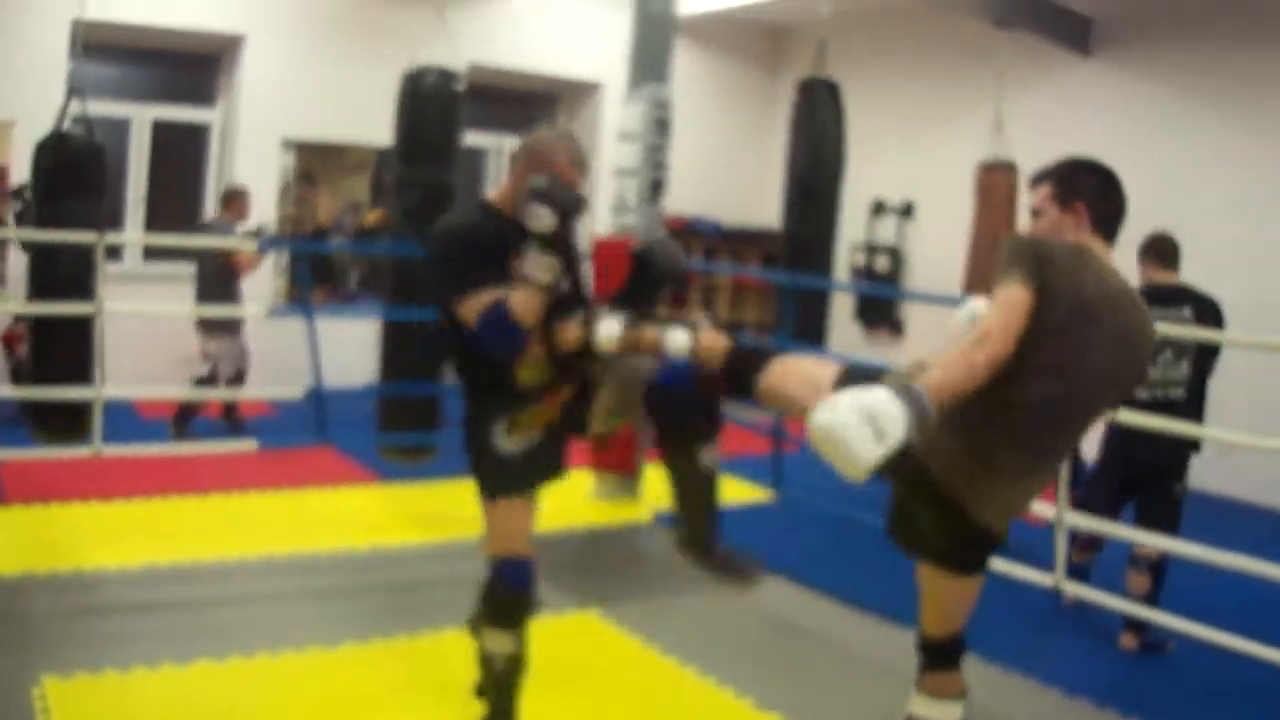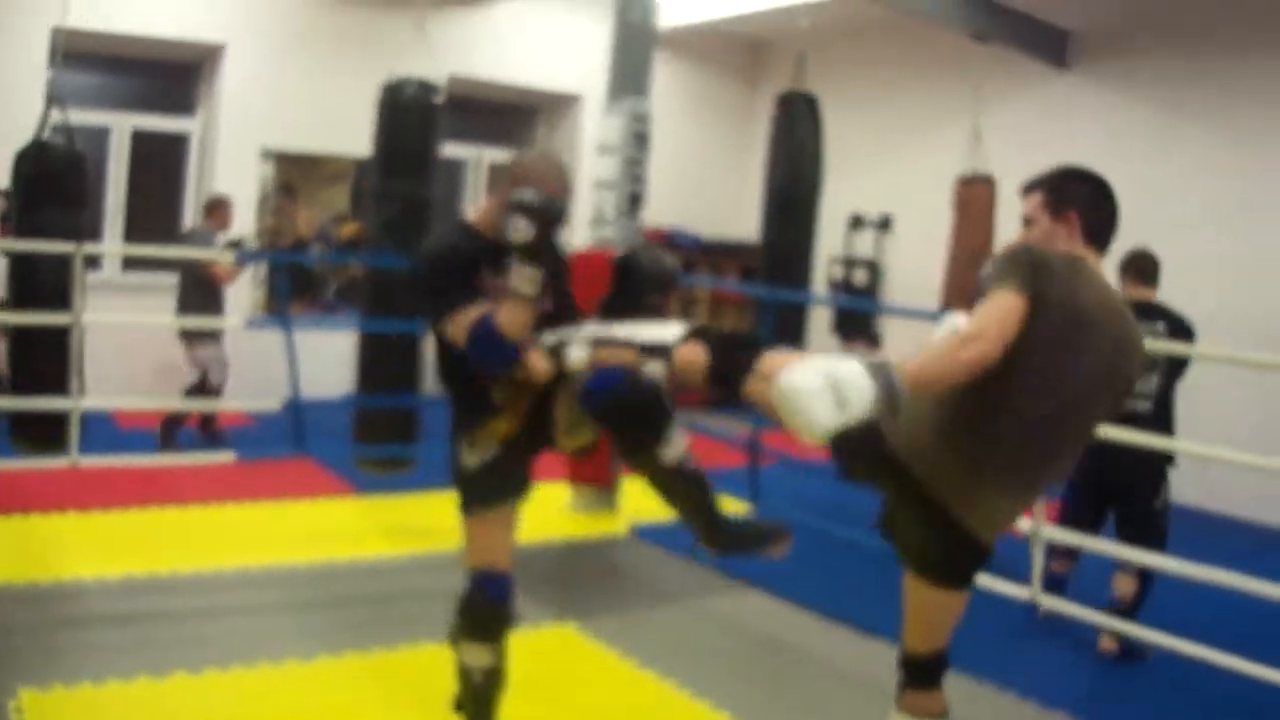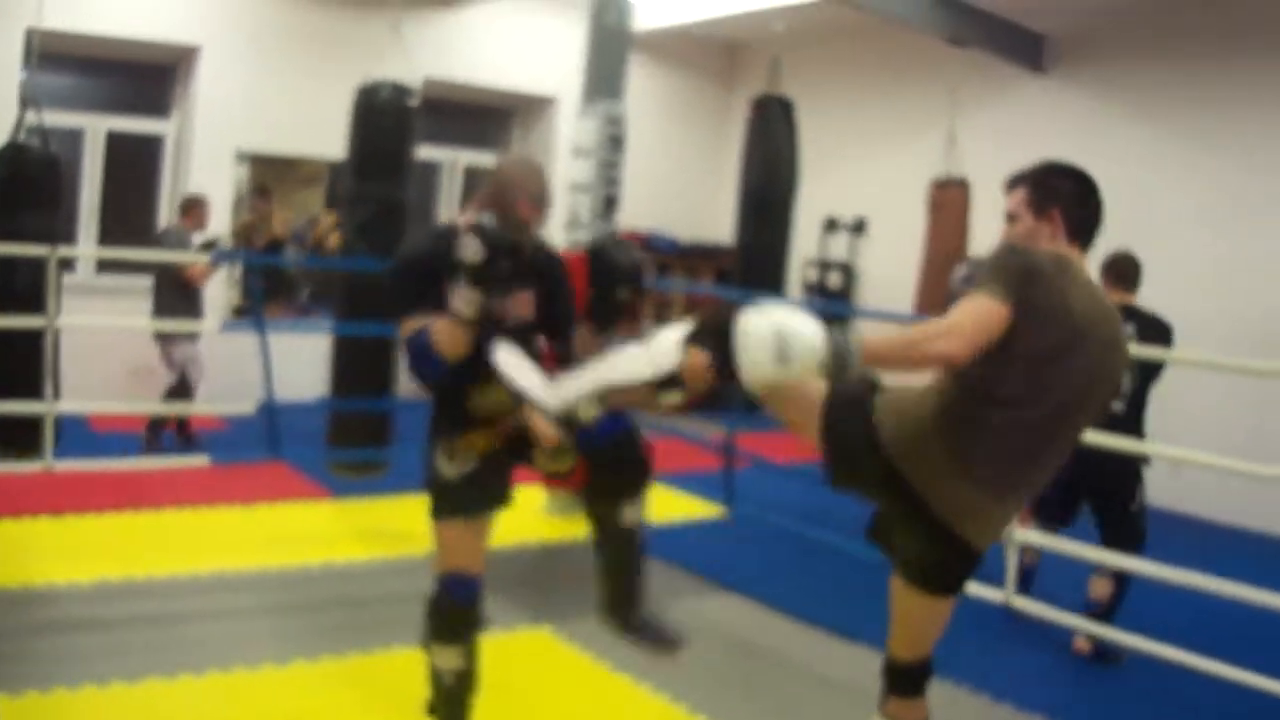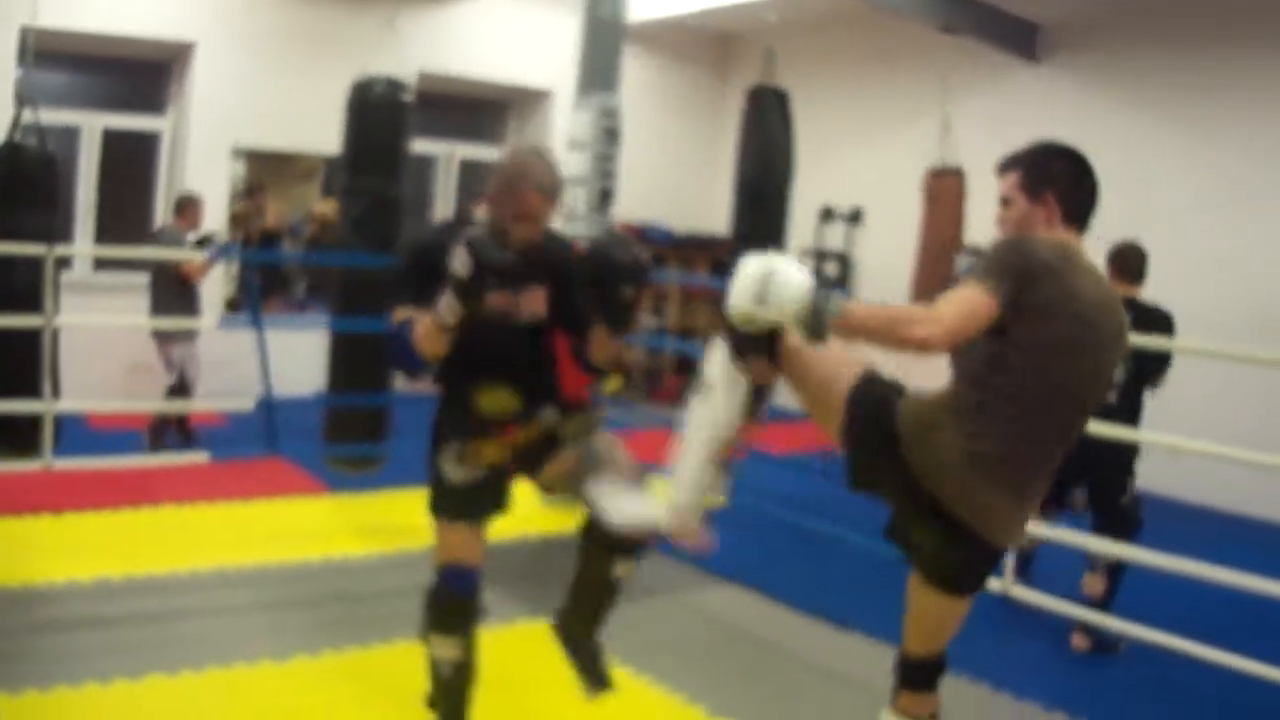
dt=0.1s
person 1, frame 1
left shoulder: (1038, 254)
right shoulder: (1137, 333)
left elbow: (993, 341)
left wrist: (914, 400)
left hip: (927, 438)
right hip: (981, 506)
left knee: (765, 371)
right knee: (942, 650)
person 1, frame 2
left shoulder: (1034, 265)
right shoulder: (1128, 343)
left elbow: (978, 344)
left wrist: (879, 382)
left hip: (916, 438)
right hip: (971, 516)
left knee: (766, 365)
right knee: (923, 667)
person 1, frame 3
left shoulder: (1027, 268)
right shoulder: (1108, 342)
left elbow: (953, 343)
left wrist: (833, 349)
left hip: (905, 443)
right hip: (964, 526)
left knee: (735, 341)
left ankle: (567, 391)
person 1, frame 4
left shoulder: (1024, 256)
right shoulder: (1109, 318)
left elbow: (929, 330)
left wrist: (817, 308)
left hip: (926, 445)
right hip: (985, 517)
left knee: (760, 340)
right knee: (920, 667)
left ankle: (677, 501)
person 2, frame 1
left shoulder: (558, 235)
right shoulder: (460, 236)
left elbow: (574, 324)
right elbow: (500, 337)
left wrist: (637, 310)
right wrist: (540, 247)
left hip: (562, 384)
right hip: (503, 406)
left knee: (676, 386)
right knee: (511, 575)
person 2, frame 2
left shoulder: (544, 252)
right shoulder: (447, 259)
right elbow: (493, 353)
right wrist: (524, 262)
left hip: (542, 396)
right hip: (487, 419)
left knee: (625, 390)
right knee: (489, 589)
left ankle: (714, 526)
person 2, frame 3
left shoulder: (541, 263)
right shoulder: (423, 263)
left elbow: (568, 352)
right elbow: (430, 364)
right wrist: (472, 281)
left hip: (527, 406)
right hip: (465, 425)
right knee: (458, 592)
person 2, frame 4
left shoulder: (560, 257)
right shoulder: (433, 253)
left elbow: (596, 357)
right elbow: (410, 357)
left wrist: (617, 308)
right wrist: (457, 293)
left hip: (541, 413)
right hip: (470, 426)
left knee: (625, 508)
right knee: (457, 584)
left ankle: (580, 622)
person 3, frame 1
right shoulder: (1208, 309)
right elbow: (1206, 369)
left hip: (1126, 432)
right hip: (1174, 438)
left knee: (1092, 508)
right knee: (1154, 533)
right ankle: (1134, 628)
person 3, frame 2
right shoulder: (1179, 329)
right elbow: (1169, 378)
left hip: (1101, 445)
right hip: (1147, 453)
left knee: (1075, 524)
right knee: (1142, 543)
left ankle: (1048, 598)
right ankle: (1115, 631)
person 3, frame 3
right shoulder: (1157, 330)
right elbow: (1145, 378)
left hip: (1070, 444)
right hip: (1119, 453)
left knee: (1043, 520)
right knee: (1122, 543)
left ankle: (1017, 593)
right ankle: (1090, 633)
person 3, frame 4
right shoulder: (1158, 321)
right elbow: (1154, 380)
right hip: (1112, 443)
left knee: (1042, 503)
right knee: (1116, 535)
left ankle: (1015, 578)
right ankle: (1087, 629)
person 4, frame 1
left shoulder: (216, 228)
right shoulder: (224, 230)
right elbow: (243, 265)
left hip: (226, 313)
right hip: (218, 315)
left knee: (239, 364)
right knee: (214, 371)
left ankle: (230, 413)
right ankle: (182, 421)
person 4, frame 2
left shoulder: (196, 237)
right shoulder: (203, 239)
right elbow: (221, 276)
left hip: (206, 322)
right hip: (199, 325)
left knee: (216, 376)
right knee: (207, 379)
left ankle: (208, 425)
right ankle: (170, 429)
person 4, frame 3
left shoulder: (175, 237)
right shoulder: (178, 238)
right elbow: (195, 275)
left hip: (179, 321)
right hip: (176, 323)
left knee: (188, 377)
right knee: (185, 379)
left ankle: (181, 429)
right ankle: (156, 430)
person 4, frame 4
left shoulder: (170, 236)
right shoulder: (172, 238)
right elbow: (193, 272)
right wrist: (215, 254)
left hip: (176, 320)
right hip: (173, 322)
left knee: (186, 376)
right knee: (183, 379)
left ankle: (180, 425)
right ankle: (159, 433)
